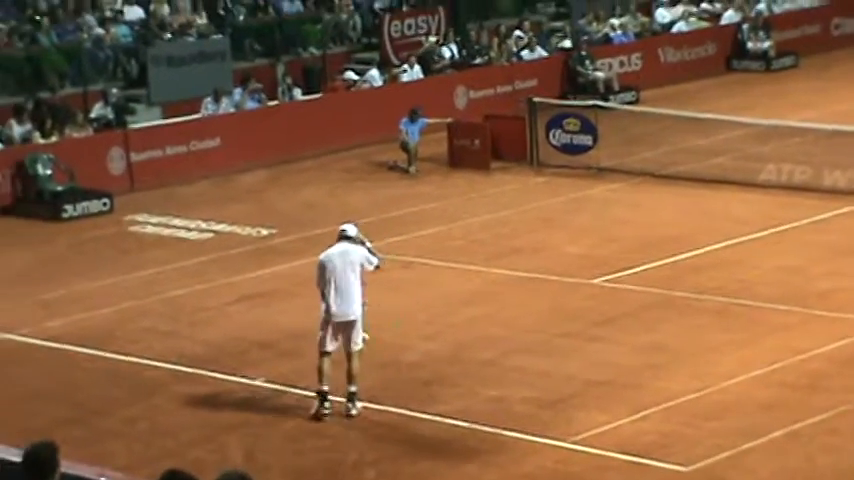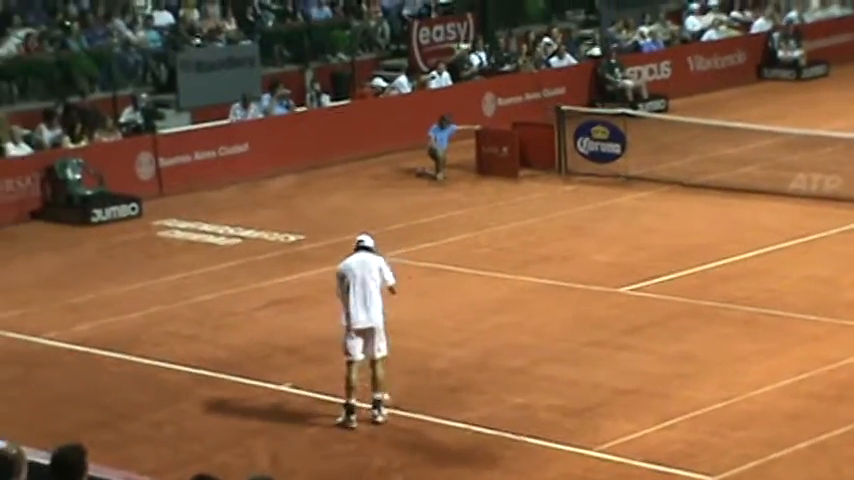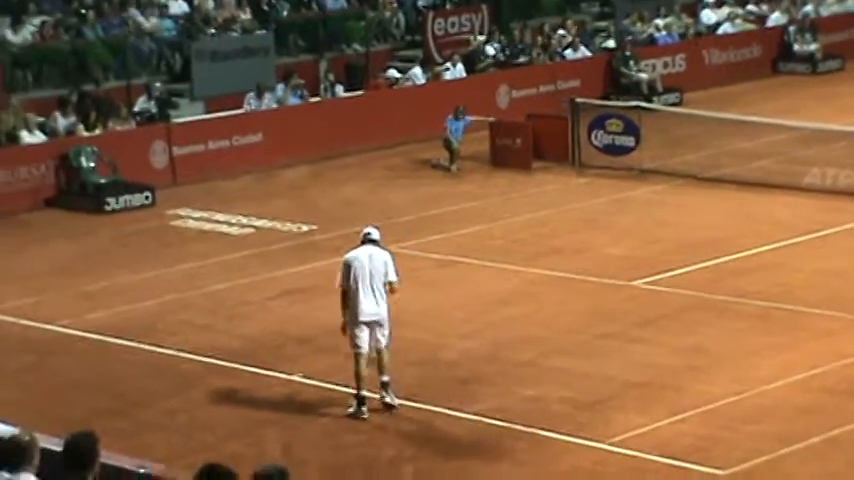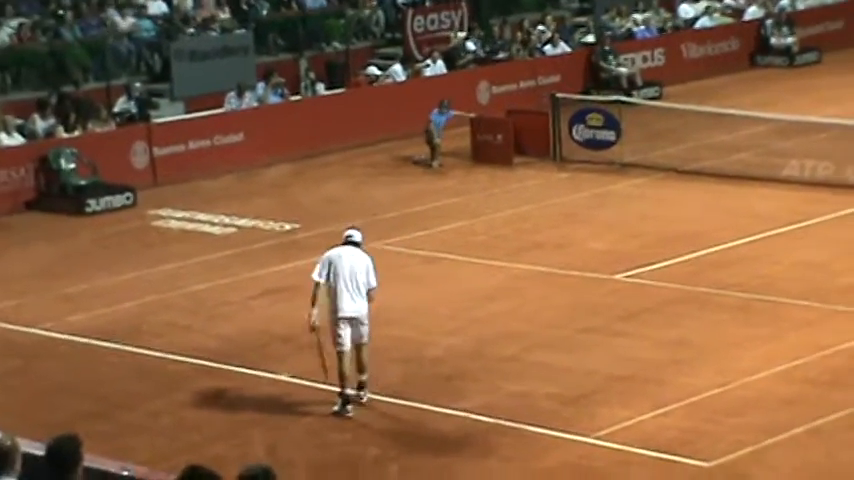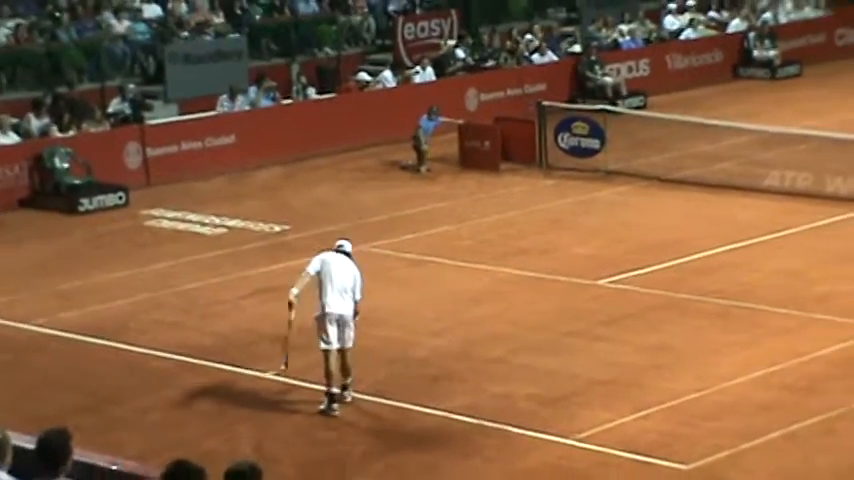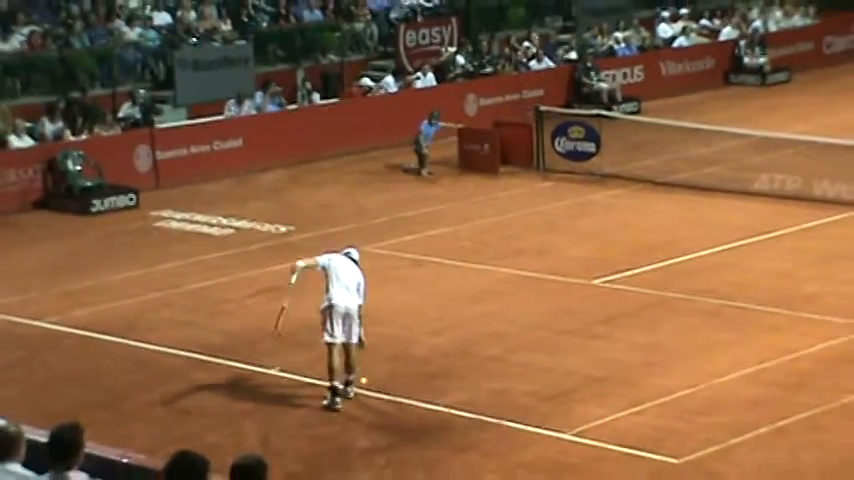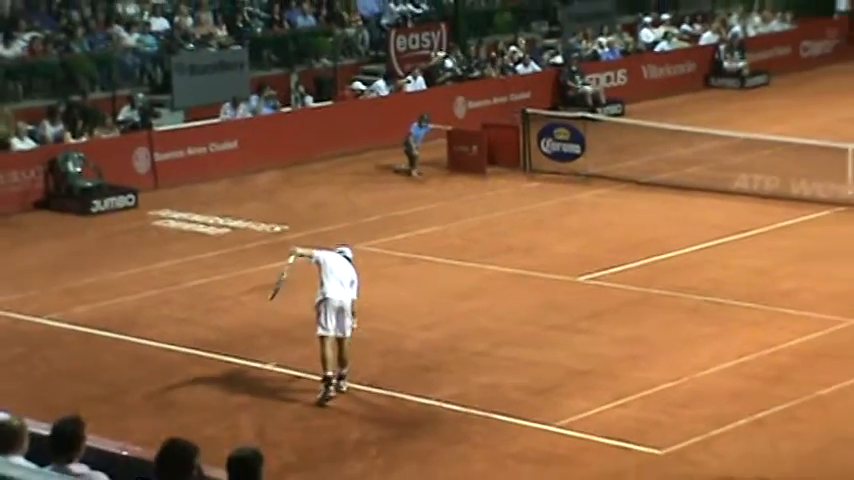
dt=0.2s
person 1, frame 1
left shoulder: (324, 257)
right shoulder: (358, 251)
left elbow: (322, 291)
right elbow: (377, 264)
right wrist: (367, 244)
left hip: (331, 313)
right hip: (353, 312)
left knee: (324, 355)
right knee: (352, 355)
left ankle: (323, 400)
right ankle: (351, 402)
person 1, frame 2
left shoulder: (343, 267)
right shoulder: (377, 261)
left elbow: (342, 298)
right elbow: (393, 289)
left hip: (352, 321)
right hip: (374, 320)
left knee: (352, 365)
right knee: (376, 363)
left ankle: (350, 413)
right ankle: (377, 409)
person 1, frame 3
left shoulder: (349, 258)
right shoulder: (384, 255)
left elbow: (344, 292)
right elbow: (394, 288)
left wrist: (344, 318)
left hip: (357, 313)
right hip: (380, 312)
left knee: (360, 357)
right knee: (381, 350)
left ankle: (361, 404)
right ankle: (385, 392)
person 1, frame 4
left shoulder: (330, 255)
right shoulder: (365, 258)
left elbow: (319, 285)
right elbow: (371, 294)
left wrist: (313, 311)
left hip: (339, 311)
right hip: (360, 310)
left knee: (343, 354)
right knee: (361, 348)
left ankle: (346, 402)
right ankle: (361, 390)
person 1, frame 5
left shoulder: (324, 257)
right shoulder: (354, 268)
left elbow: (308, 274)
right elbow: (357, 303)
left wrist: (294, 292)
right wrist: (354, 318)
left hip: (328, 310)
right hip: (347, 311)
left knee: (330, 354)
right knee: (345, 352)
left ankle: (332, 401)
right ankle: (346, 391)
person 1, frame 6
left shoulder: (332, 258)
right shoulder: (358, 272)
left elbow: (315, 261)
right elbow: (359, 307)
left wrist: (300, 264)
right wrist: (360, 330)
left hip: (334, 304)
right hip: (351, 306)
left knee: (333, 347)
right knee: (350, 347)
left ankle: (335, 396)
right ankle: (348, 387)
person 1, frame 7
left shoulder: (326, 255)
right shoulder: (352, 270)
left elbow: (311, 253)
left wrist: (298, 251)
right wrist: (353, 321)
left hip: (328, 298)
right hip: (345, 301)
left knee: (326, 340)
right knee: (343, 341)
left ankle: (329, 385)
right ankle: (341, 381)
